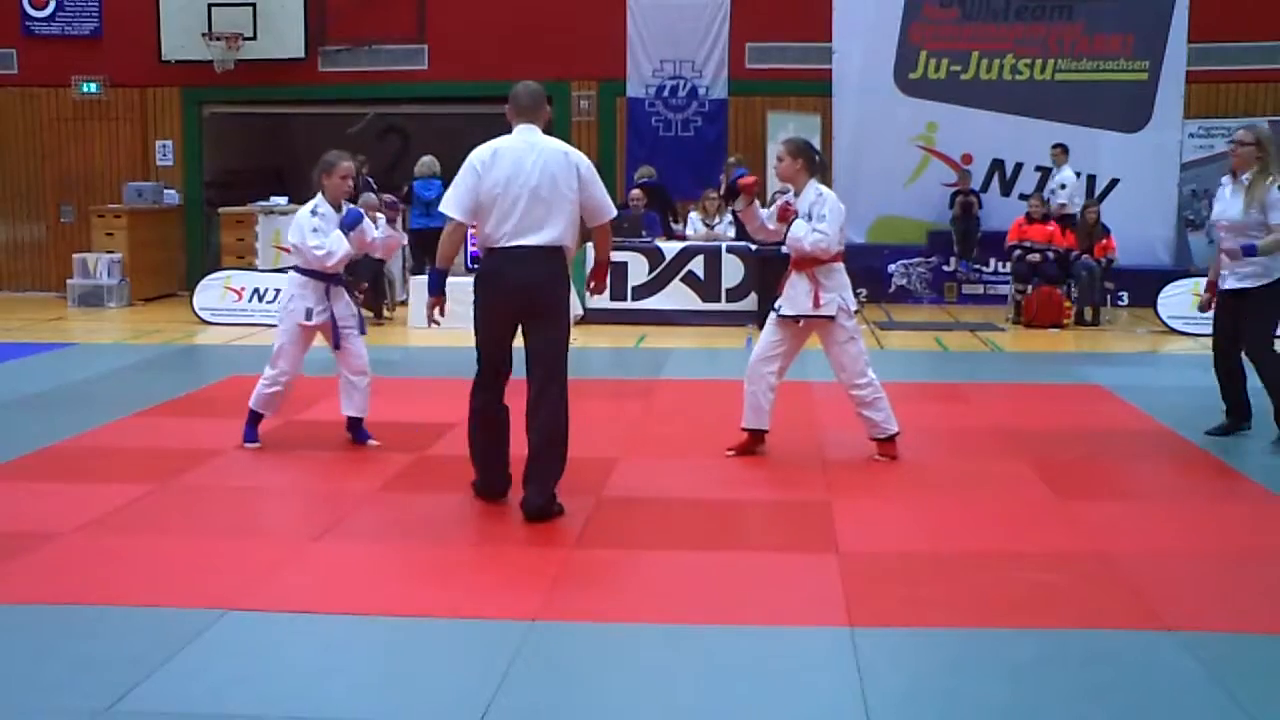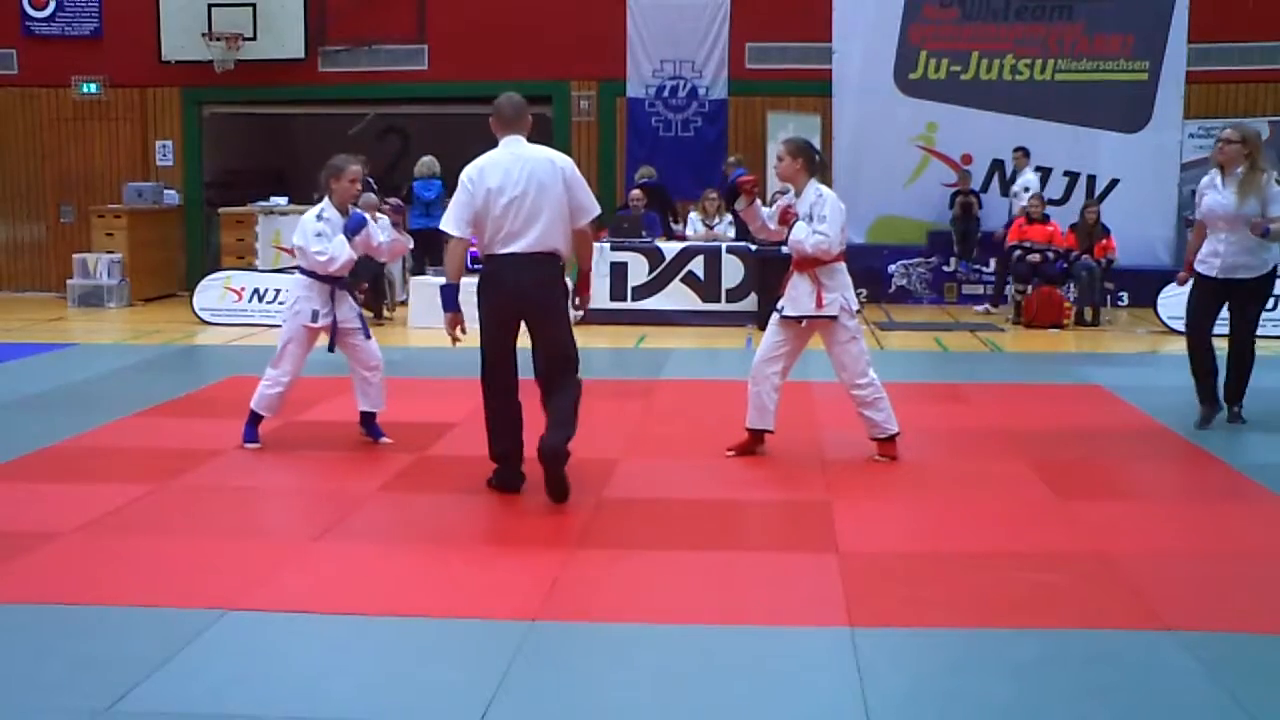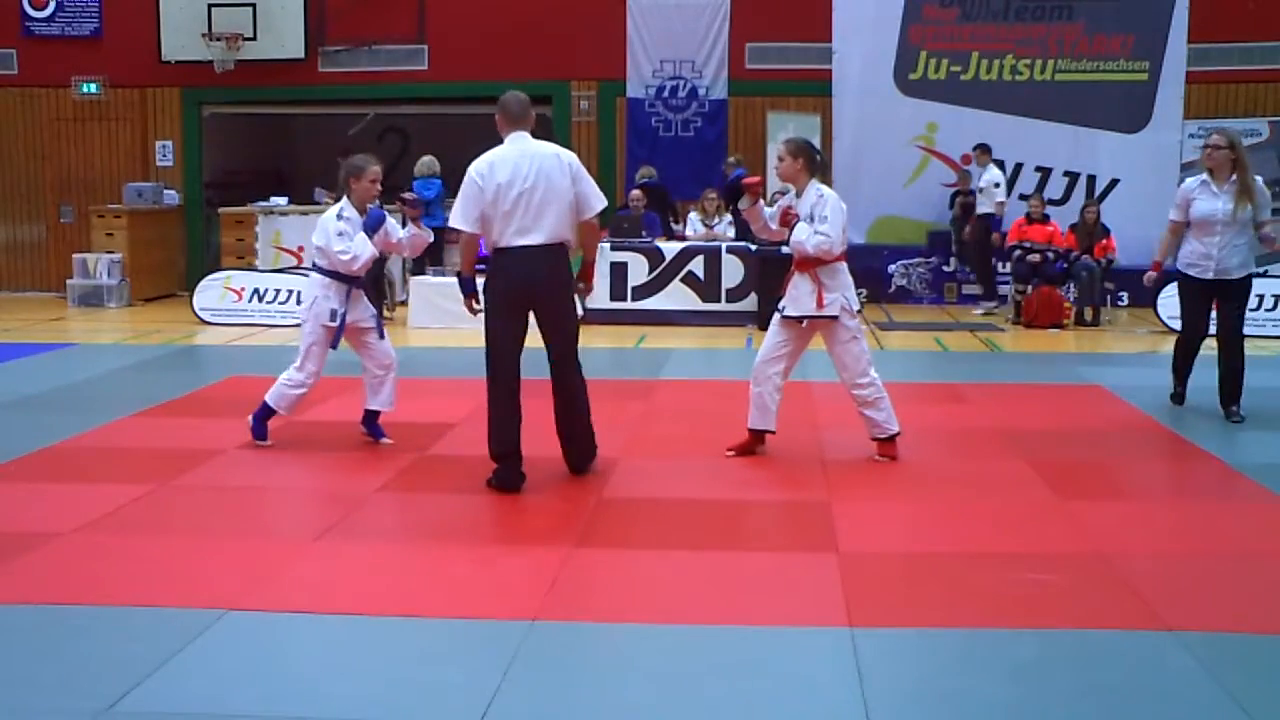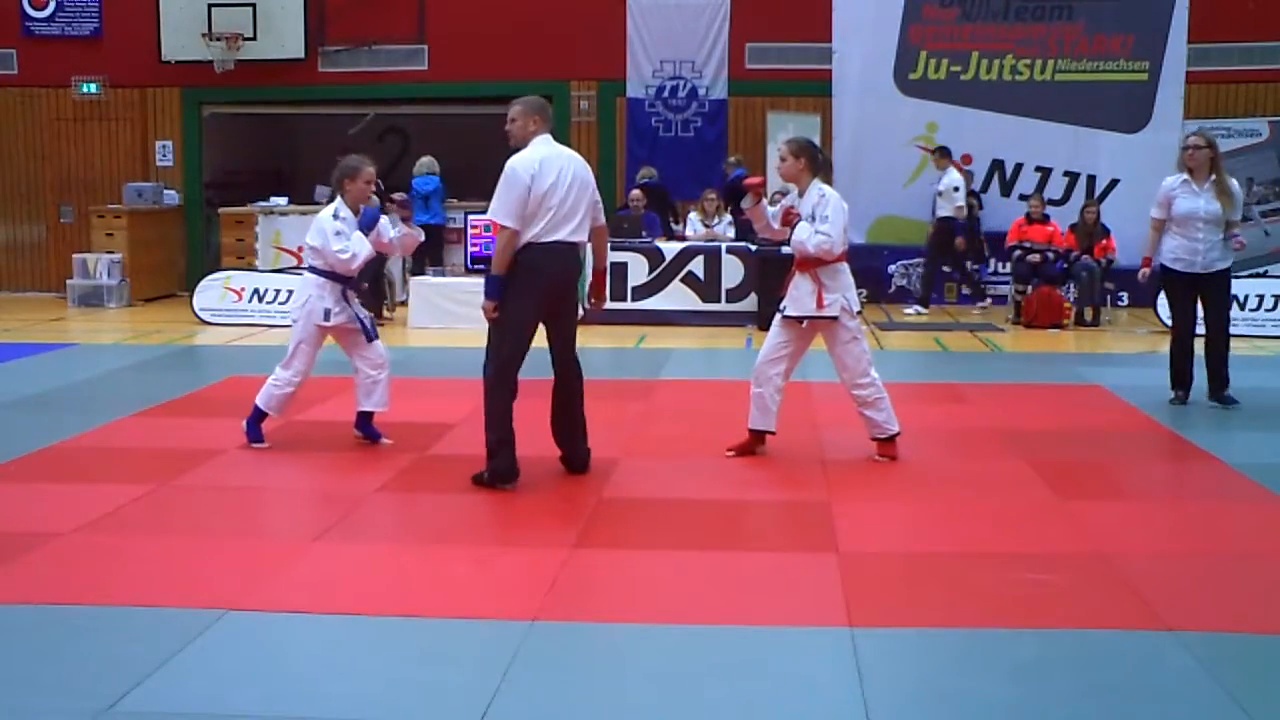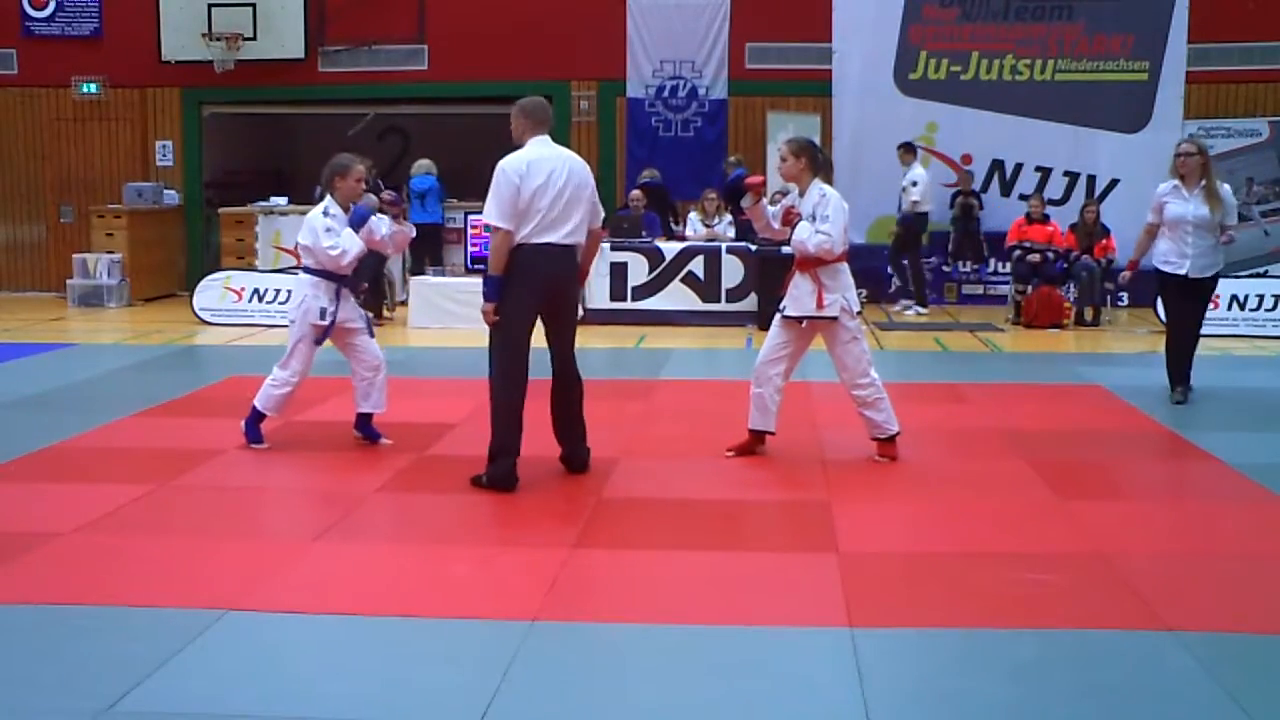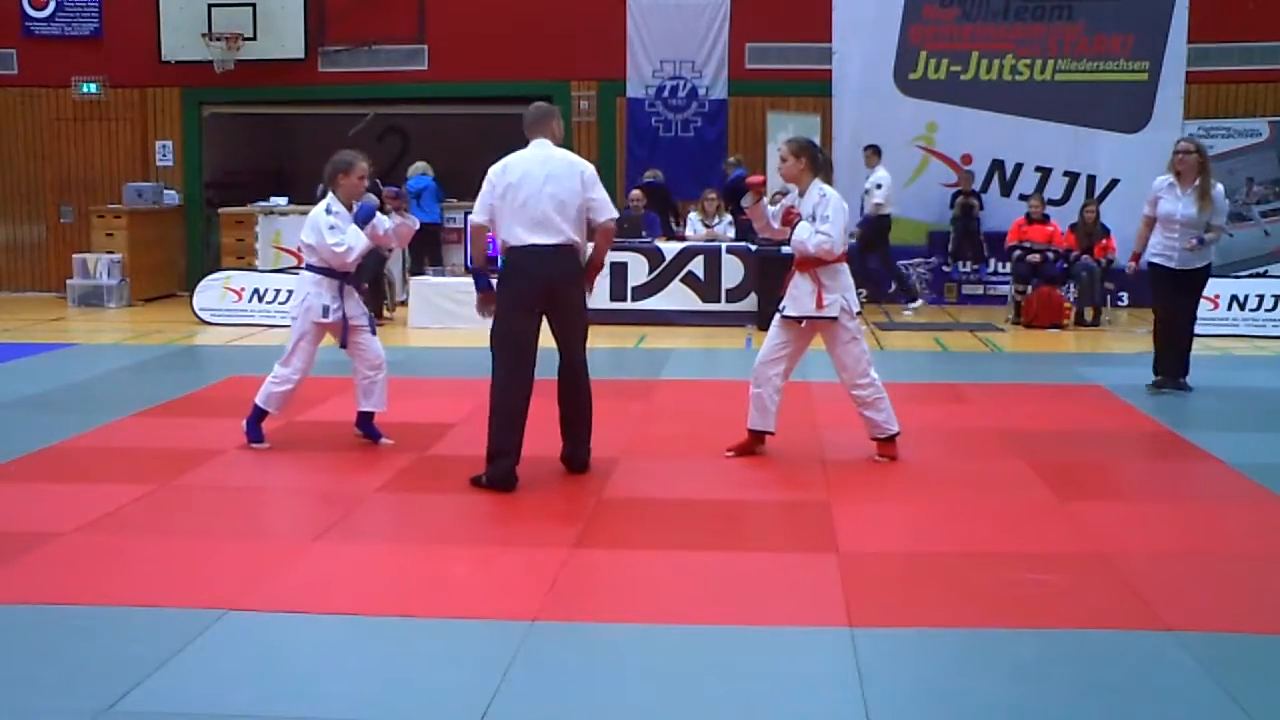
dt=0.3s
person 1, frame 1
left shoulder: (484, 156)
right shoulder: (571, 158)
left elbow: (455, 225)
right elbow: (601, 223)
left wrist: (436, 284)
right wrist: (602, 266)
left hip: (498, 272)
right hip: (548, 272)
left knee: (491, 378)
right knee: (547, 383)
left ankle: (492, 477)
right ankle: (540, 493)
person 1, frame 2
left shoulder: (477, 171)
right shoulder: (558, 163)
left elbow: (458, 240)
right elbow: (583, 230)
left wrist: (450, 300)
right wrist: (583, 279)
left hip: (498, 278)
right hip: (545, 276)
left knee: (499, 377)
right knee: (560, 372)
left ankle: (508, 469)
right ankle: (554, 445)
person 1, frame 3
left shoulder: (484, 166)
right shoulder: (563, 158)
left elbow: (468, 235)
right elbow: (589, 220)
left wrist: (467, 282)
right wrist: (587, 266)
left hip: (507, 269)
right hip: (553, 267)
left knee: (502, 370)
right knee: (565, 362)
left ankle: (508, 468)
right ankle: (579, 452)
person 1, frame 4
left shoulder: (520, 164)
right shoulder: (579, 163)
left elbow: (508, 233)
right elbow: (599, 227)
left wrist: (492, 289)
right wrist: (599, 276)
left hip: (531, 266)
right hip: (567, 265)
left knee: (501, 365)
right knee: (566, 361)
left ankle: (501, 463)
right ankle: (575, 453)
person 1, frame 5
left shoulder: (512, 165)
right shoulder: (578, 164)
left elbow: (502, 234)
right elbow: (595, 231)
left wrist: (491, 290)
right wrist: (579, 274)
left hip: (525, 267)
right hip: (563, 266)
left knee: (509, 368)
right knee: (564, 360)
left ankle: (502, 469)
right ankle: (575, 453)
person 1, frame 6
left shoulder: (503, 168)
right shoulder: (579, 166)
left elbow: (478, 229)
right elbow: (606, 227)
left wrist: (482, 283)
right wrist: (591, 269)
left hip: (520, 268)
right hip: (564, 267)
left knee: (512, 369)
right knee: (573, 362)
left ankle: (502, 468)
right ankle: (577, 454)
person 2, frame 1
left shoulder: (824, 198)
right shoulder: (790, 201)
left elbow: (824, 244)
right elbow: (762, 231)
left wrist: (793, 223)
right wrist: (746, 201)
left hip: (827, 292)
right hip: (796, 290)
left knee: (855, 372)
right knee: (762, 363)
left ankle: (885, 436)
right ankle: (755, 436)
person 2, frame 2
left shoulder: (825, 199)
right shoulder: (790, 201)
left elbow: (826, 246)
right elbow: (764, 229)
left wrist: (794, 226)
right wrist: (749, 201)
left hip: (829, 291)
right hip: (798, 289)
left knee: (856, 372)
right knee: (765, 364)
left ankle: (886, 436)
right ankle: (756, 436)
person 2, frame 3
left shoulder: (826, 199)
right shoulder: (792, 201)
left elbow: (828, 246)
right elbow: (766, 229)
left wrist: (795, 226)
right wrist: (752, 201)
left hip: (831, 291)
right hip: (799, 290)
left knee: (857, 371)
right knee: (767, 364)
left ankle: (886, 436)
right ankle: (756, 436)
person 2, frame 4
left shoulder: (828, 198)
right shoulder: (795, 200)
left elbow: (829, 246)
right elbow: (769, 228)
left wrist: (797, 226)
right wrist: (755, 201)
left hip: (831, 291)
right hip: (801, 289)
left knee: (858, 372)
right knee: (768, 364)
left ankle: (886, 436)
right ankle: (757, 436)
person 2, frame 5
left shoulder: (828, 198)
right shoulder: (795, 200)
left elbow: (830, 246)
right elbow: (768, 228)
left wrist: (797, 226)
right wrist: (755, 200)
left hip: (831, 291)
right hip: (801, 289)
left knee: (857, 371)
right knee: (768, 364)
left ankle: (886, 436)
right ankle: (757, 436)
person 2, frame 6
left shoulder: (828, 199)
right shoulder: (795, 199)
left elbow: (830, 246)
right elbow: (767, 227)
left wrist: (797, 226)
right wrist: (756, 199)
left hip: (830, 291)
right hip: (800, 289)
left knee: (857, 371)
right knee: (767, 364)
left ankle: (886, 436)
right ankle: (756, 436)
person 3, frame 1
left shoulder: (352, 215)
right shoulder: (308, 215)
left elbow: (379, 247)
right elbow: (321, 256)
right wrist: (345, 232)
left hip: (335, 294)
right hip: (304, 294)
left knee: (356, 363)
right knee: (282, 365)
left ankle: (356, 426)
right ankle: (252, 423)
person 3, frame 2
left shoulder: (358, 219)
right shoulder: (313, 219)
left elbow: (386, 252)
right elbow: (324, 262)
right wrist: (348, 236)
left hip: (339, 297)
right hip: (308, 296)
left knee: (370, 360)
right knee: (284, 367)
left ankle: (369, 423)
right ankle: (252, 424)
person 3, frame 3
left shoulder: (375, 217)
right shoulder: (334, 219)
left elbow: (408, 247)
right elbow: (348, 262)
left wrist: (415, 221)
right wrist: (368, 234)
left hip: (353, 297)
right hip: (325, 296)
left knee: (382, 359)
right knee: (306, 369)
left ankle: (370, 421)
right ankle: (260, 418)
person 3, frame 4
left shoulder: (367, 216)
right shoulder: (329, 219)
left elbow: (399, 247)
right elbow: (345, 261)
left wrist: (405, 220)
right wrist: (365, 232)
left hip: (344, 297)
right hip: (317, 296)
left knee: (375, 359)
right knee: (294, 367)
left ankle: (365, 423)
right ankle: (254, 422)
person 3, frame 5
left shoulder: (356, 214)
right shoulder: (319, 217)
left elbow: (390, 245)
right elbow: (337, 258)
right wrist: (355, 229)
left hip: (341, 297)
right hip: (314, 296)
left knee: (371, 360)
right knee: (292, 368)
left ankle: (364, 425)
right ankle: (253, 423)
person 3, frame 6
left shoulder: (359, 211)
right shoulder: (322, 215)
left elbow: (395, 239)
right elbow: (342, 255)
right wrist: (360, 225)
left hip: (345, 294)
right hip: (317, 293)
left knee: (373, 358)
right knee: (295, 365)
left ankle: (365, 423)
right ankle: (254, 422)
person 4, frame 1
right shoulder: (1223, 190)
left wrist: (1248, 249)
right wrist: (1210, 288)
right hip: (1229, 284)
right knee: (1224, 351)
right ankle: (1237, 415)
person 4, frame 2
right shoulder: (1208, 183)
right wrist: (1187, 267)
left hip: (1255, 274)
right hip: (1210, 271)
left knee: (1242, 339)
right knee: (1196, 332)
left ankle: (1234, 402)
right ankle: (1208, 401)
person 4, frame 3
left shoulder: (1252, 187)
right shoulder: (1191, 187)
left elbow: (1262, 227)
right elbow: (1173, 231)
left wrist: (1266, 238)
right wrist: (1156, 265)
left hip: (1236, 274)
right hip: (1193, 272)
left knee: (1231, 337)
right knee: (1192, 332)
left ankle: (1231, 403)
right ankle: (1179, 385)
person 4, frame 4
left shoulder: (1228, 187)
right shoulder: (1171, 185)
left elbow: (1231, 227)
right elbow: (1156, 228)
left wrist: (1235, 239)
right wrist: (1147, 262)
left hip: (1217, 268)
right hip: (1176, 268)
left knee: (1219, 326)
right knee: (1183, 329)
left ankle: (1219, 388)
right ankle: (1181, 388)
person 4, frame 5
left shoulder: (1221, 192)
right shoulder: (1165, 191)
left elbow: (1230, 230)
right elbow: (1149, 231)
left wrist: (1228, 237)
right wrist: (1132, 265)
left hip: (1206, 271)
right hip: (1169, 268)
left knee: (1192, 327)
right knee: (1177, 326)
left ankle: (1182, 378)
right ankle: (1178, 385)
person 4, frame 6
left shoulder: (1214, 191)
right shoulder: (1160, 185)
left elbow: (1216, 231)
right elbow: (1147, 224)
left wrist: (1202, 241)
right wrist: (1135, 256)
left hip: (1196, 266)
right hip: (1161, 261)
left knee: (1185, 320)
right knee: (1164, 316)
left ankle: (1178, 374)
right ankle: (1162, 374)
